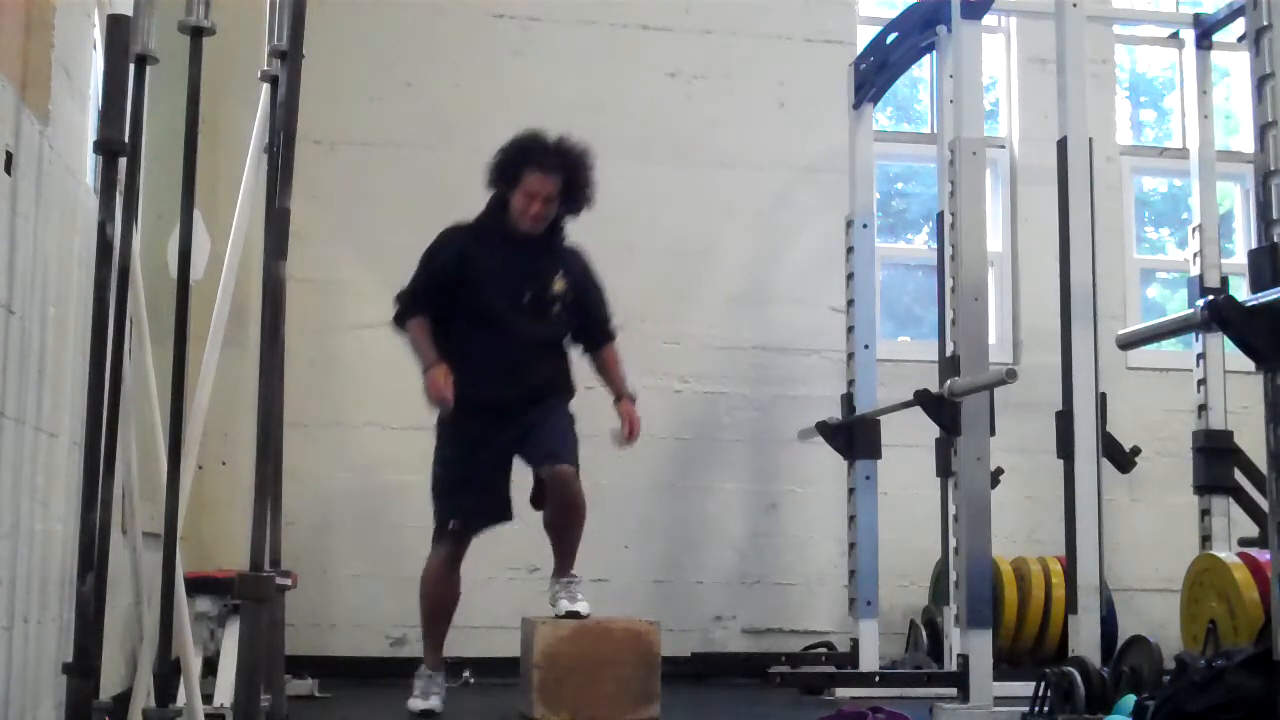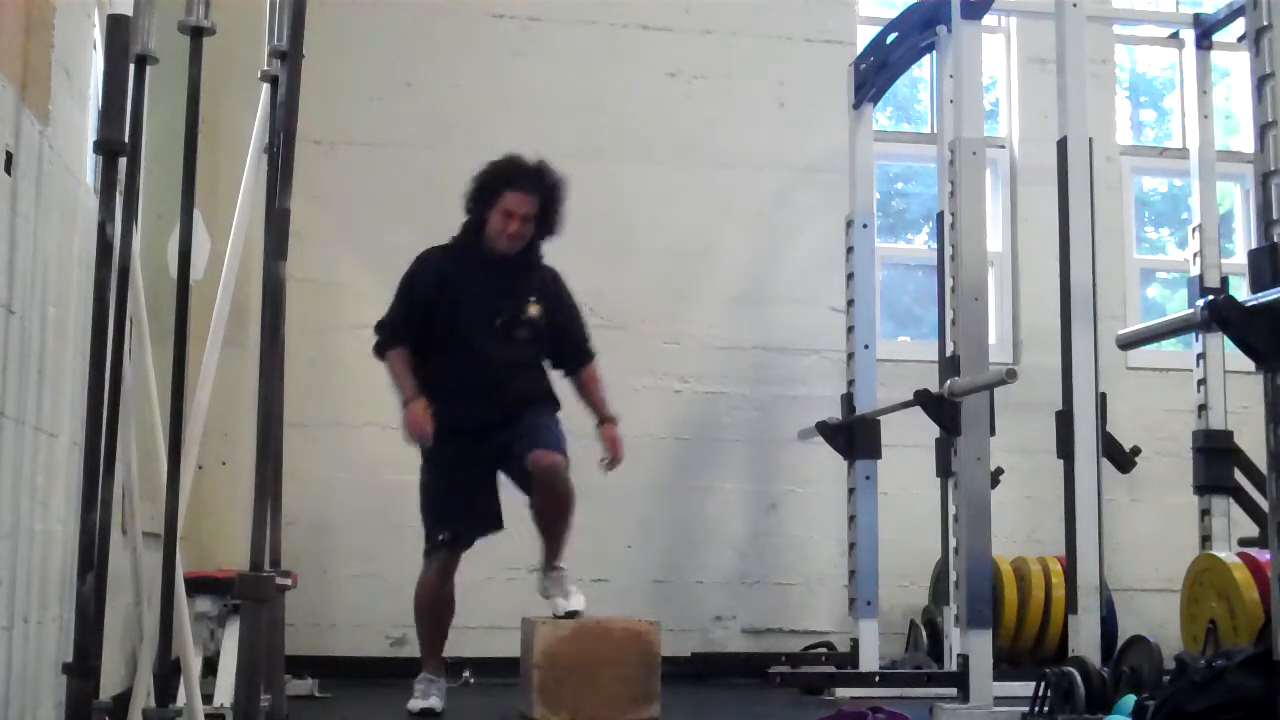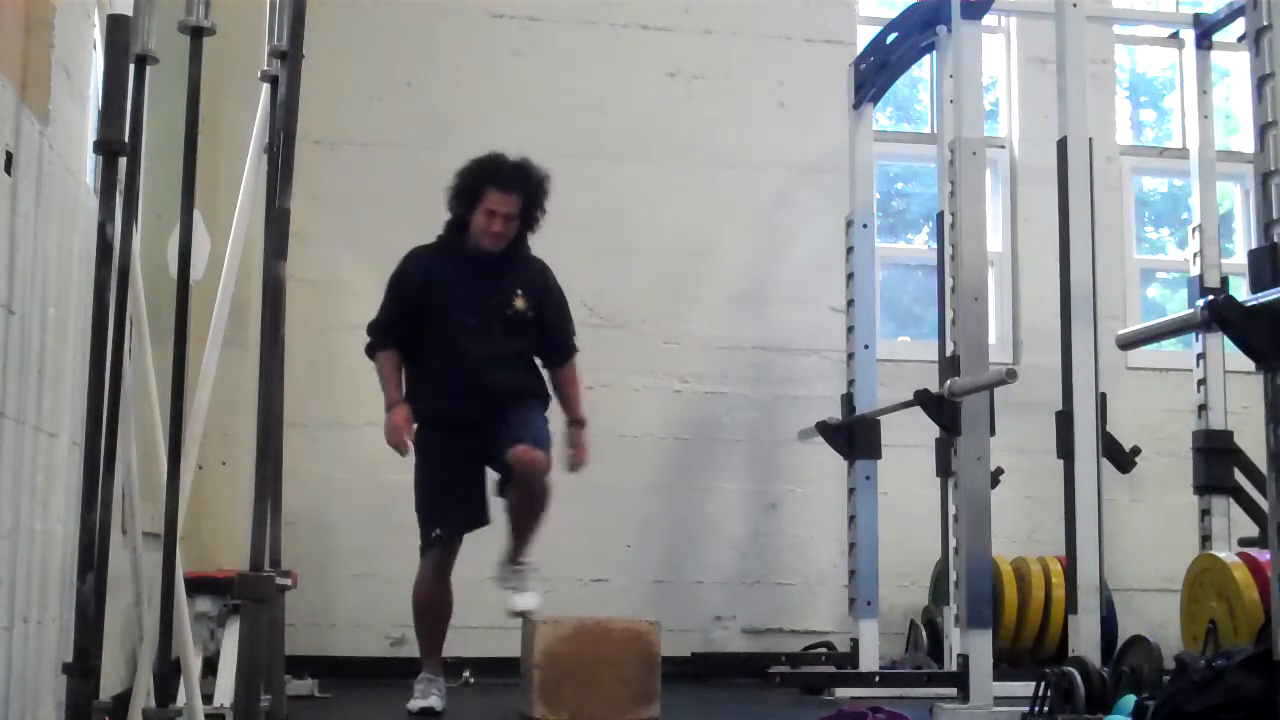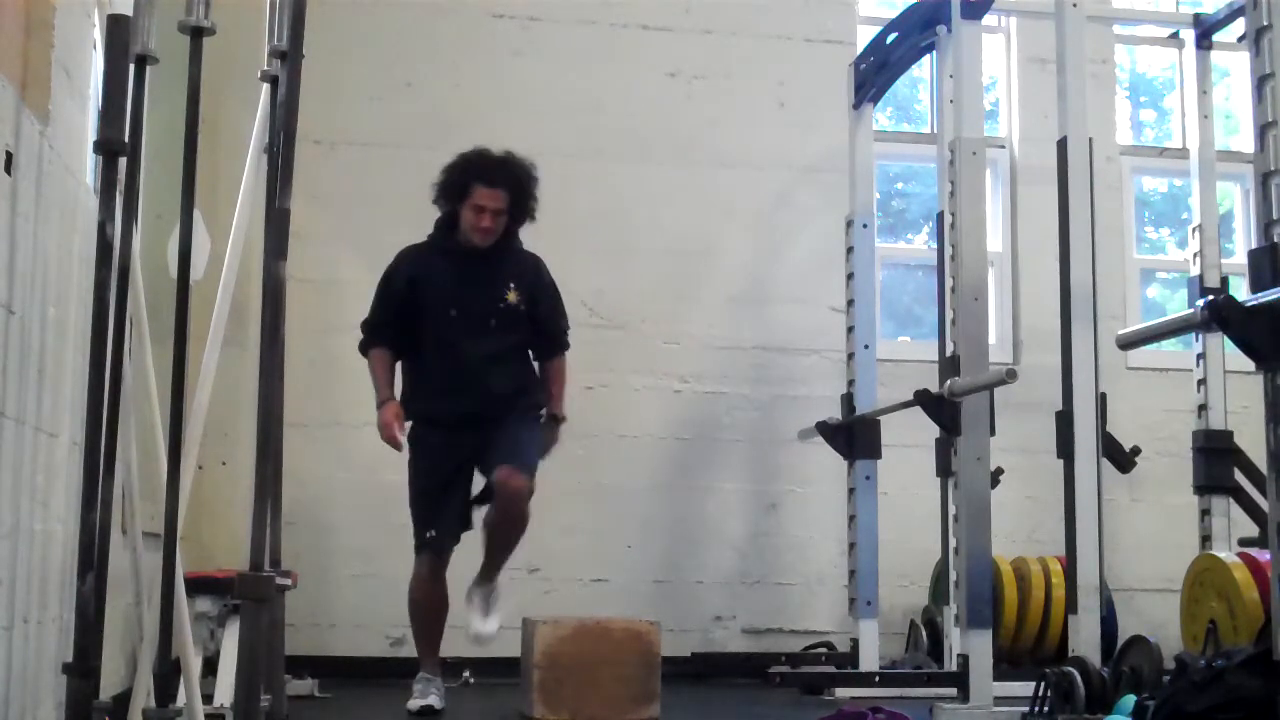
dt=0.1s
person 1, frame 1
left shoulder: (569, 264)
right shoulder: (461, 245)
left elbow: (597, 335)
right elbow: (413, 309)
left wrist: (623, 395)
right wrist: (433, 365)
left hip: (542, 403)
right hip: (471, 411)
left knee: (563, 477)
right knee: (450, 542)
left ankle: (564, 581)
right ankle: (431, 669)
person 1, frame 2
left shoulder: (545, 284)
right shoulder: (436, 269)
left elbow: (577, 359)
right elbow: (393, 339)
left wrist: (604, 420)
right wrist: (413, 398)
left hip: (524, 415)
right hip: (452, 430)
left knee: (551, 467)
right knee: (441, 558)
left ankle: (553, 572)
right ankle: (431, 674)
person 1, frame 3
left shoulder: (534, 277)
right shoulder: (422, 267)
left elbow: (559, 354)
right elbow: (385, 341)
left wrist: (576, 420)
right wrist: (396, 402)
left hip: (513, 407)
right hip: (442, 424)
left knee: (531, 462)
right knee: (437, 555)
left ankle: (515, 565)
right ankle: (430, 674)
person 1, frame 4
left shoulder: (528, 271)
right shoulder: (416, 265)
left elbow: (552, 348)
right elbow: (380, 338)
left wrist: (553, 414)
right wrist: (387, 399)
left hip: (508, 415)
right hip: (436, 425)
left knee: (512, 487)
right knee: (431, 556)
left ankle: (486, 585)
right ankle: (429, 673)
